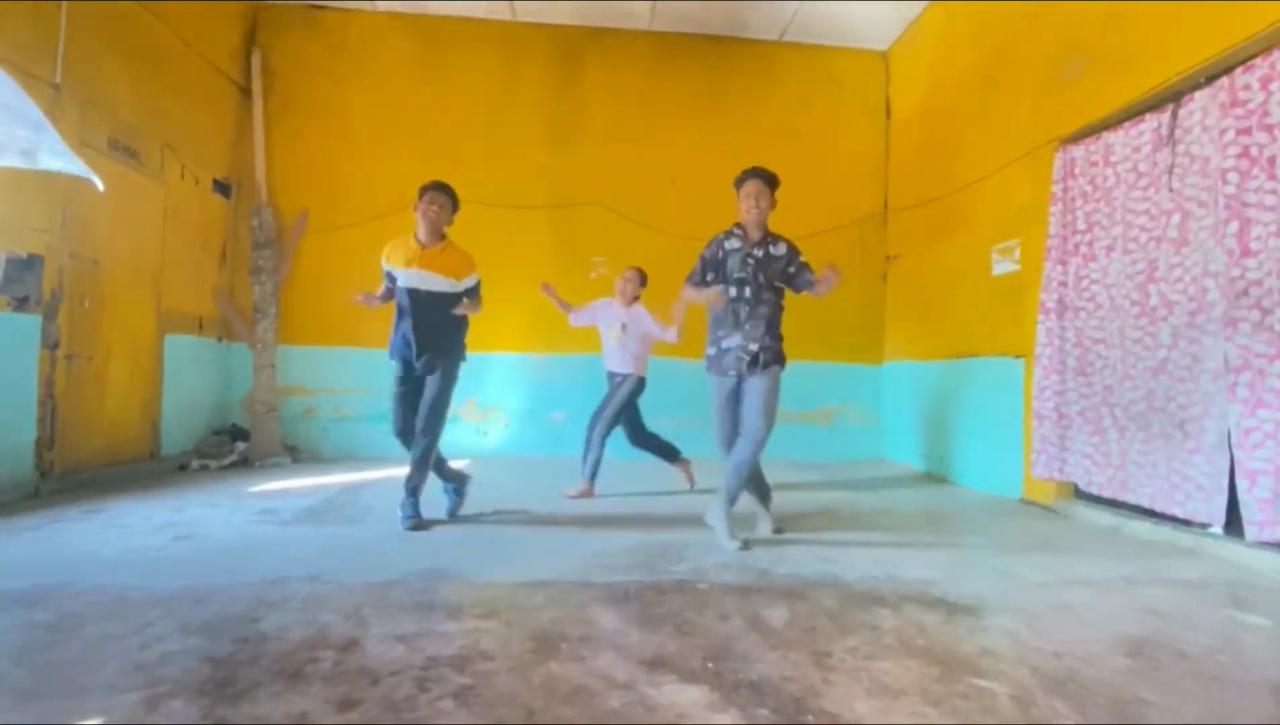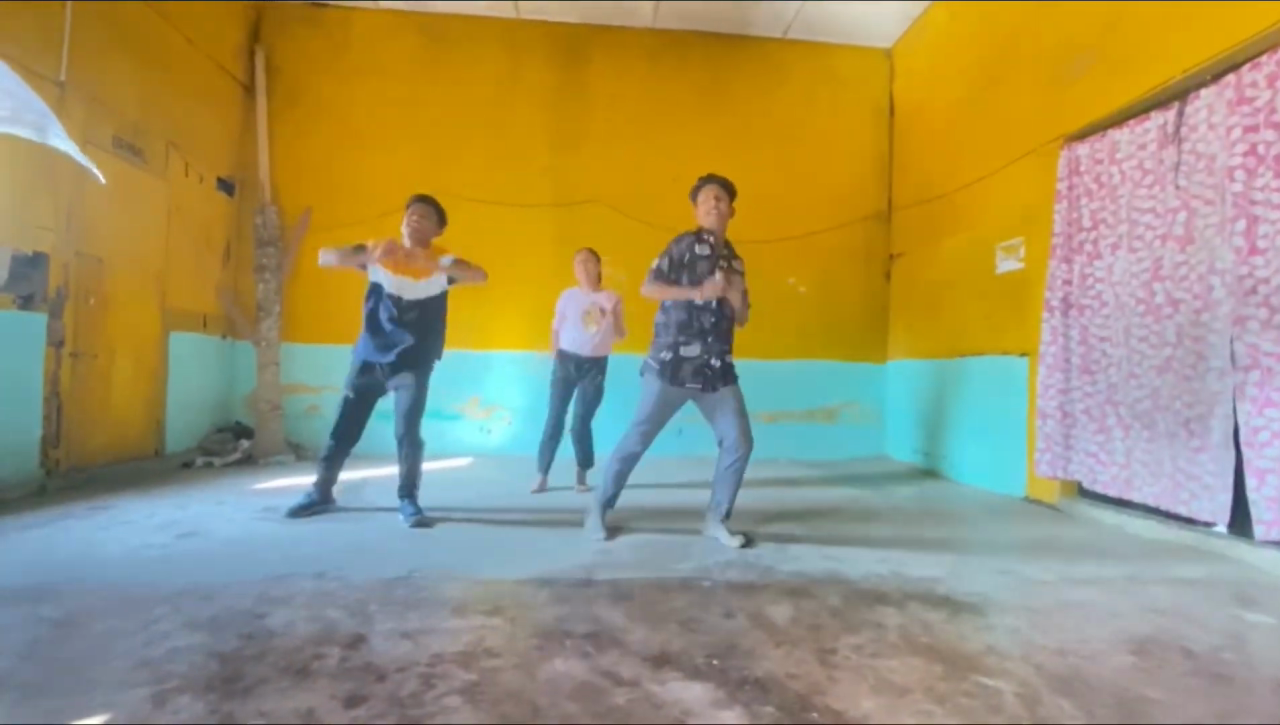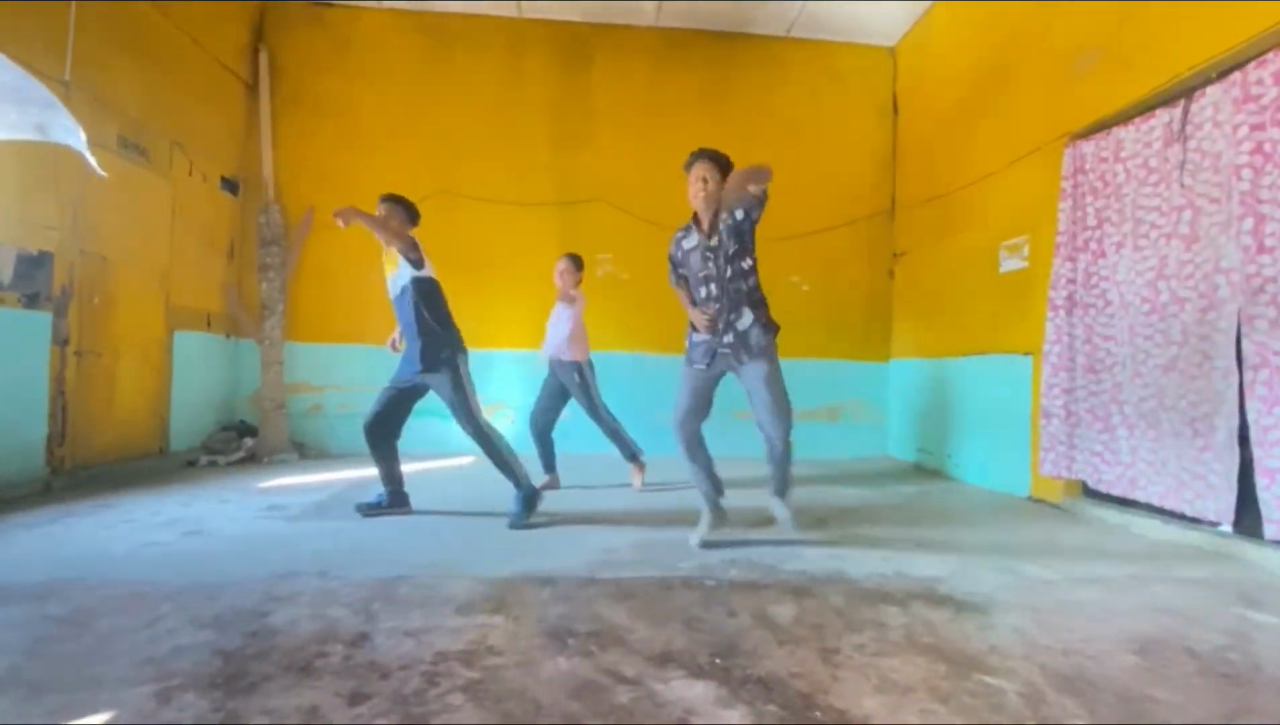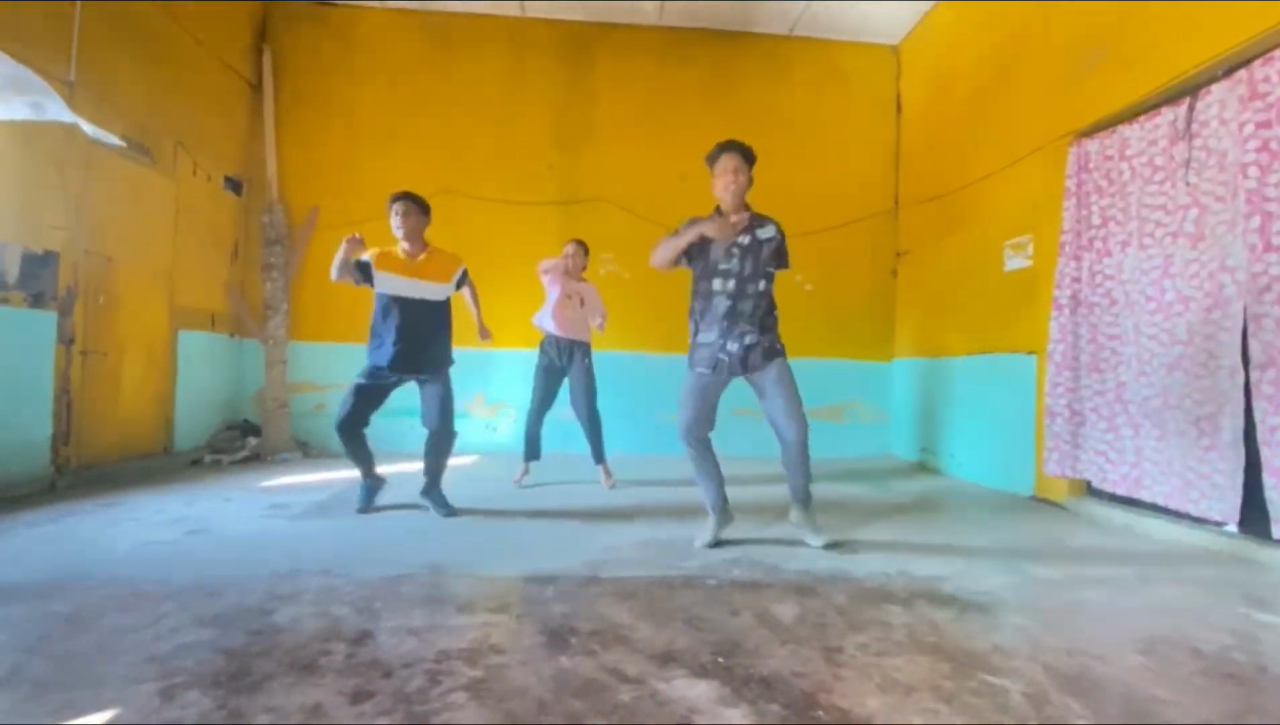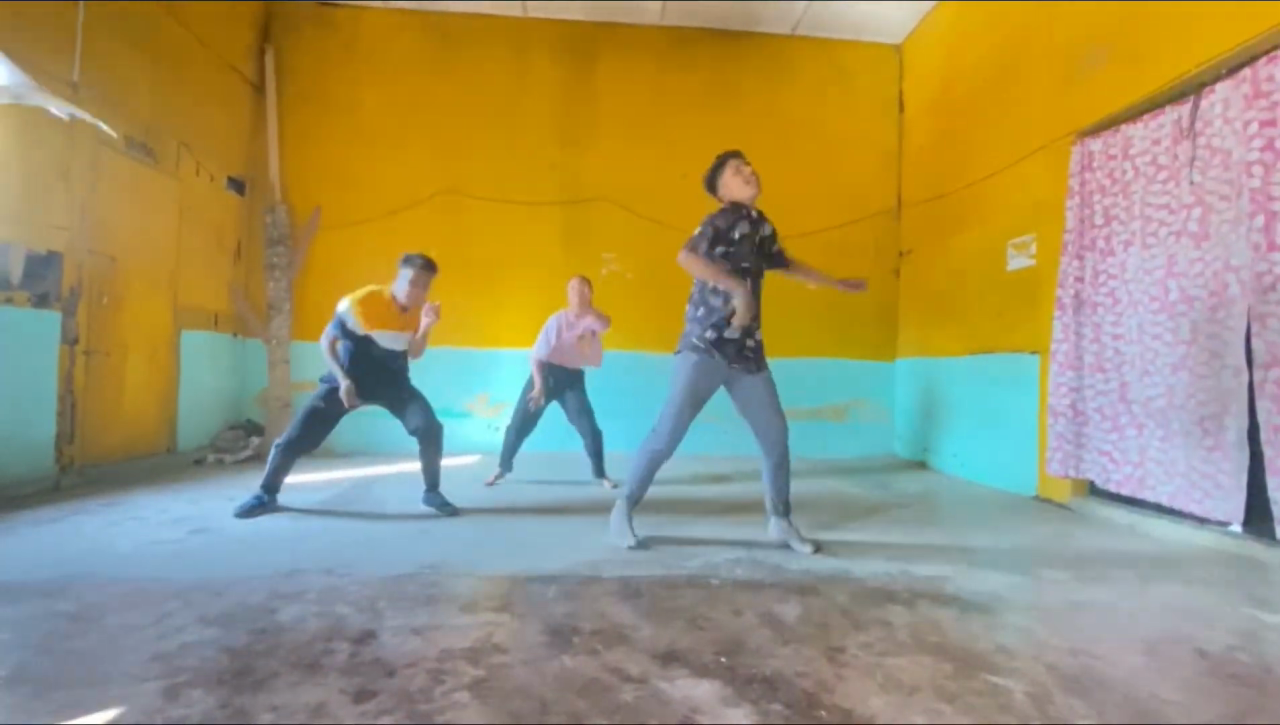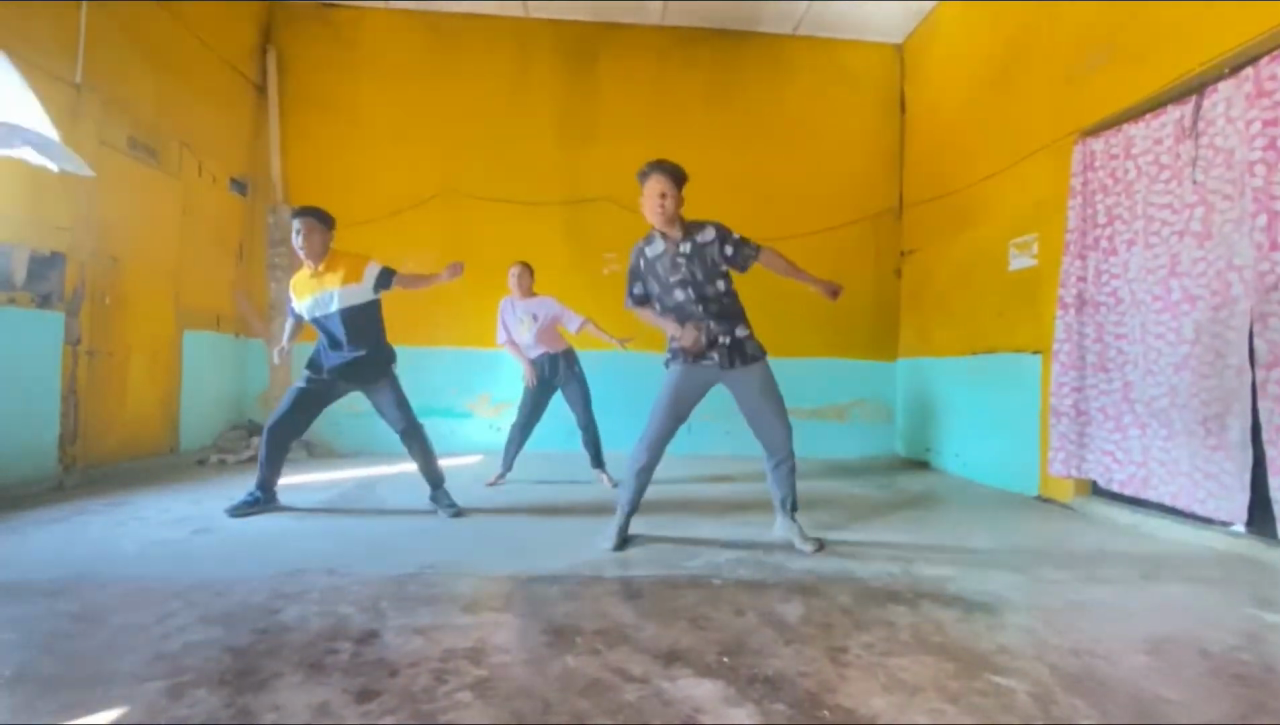
dt=0.4s
person 1, frame 1
left shoulder: (783, 250)
right shoulder: (720, 246)
left elbow: (811, 288)
right elbow: (688, 290)
left wrist: (829, 282)
right wrist: (706, 294)
left hip: (764, 355)
right hip: (725, 353)
left knee: (755, 433)
right knee: (727, 436)
left ankle: (721, 510)
right ankle: (761, 500)
person 1, frame 2
left shoulder: (733, 262)
right shoulder: (685, 247)
left elbow: (741, 320)
right elbow: (648, 289)
left wrist: (736, 299)
right wrist: (697, 291)
left hip: (716, 368)
right hip: (673, 363)
left knee: (739, 443)
right knee: (636, 439)
left ankle: (716, 520)
right ankle: (599, 510)
person 1, frame 3
left shoulder: (736, 218)
right shoulder: (681, 241)
left elbow: (761, 176)
left wrist: (742, 184)
right wrist: (691, 310)
left hip: (750, 338)
right hip: (704, 344)
left knee: (776, 425)
right knee: (685, 423)
left ankle: (780, 497)
right ankle: (712, 507)
person 1, frame 4
left shoulder: (769, 231)
right shoulder: (700, 230)
right elbow: (658, 261)
left wrist: (761, 324)
right wrist: (697, 229)
left hip: (761, 347)
right hip: (711, 348)
left knee: (793, 427)
right knee: (692, 430)
left ankle: (801, 509)
right ankle: (718, 511)
person 1, frame 5
left shoulder: (760, 228)
right shoulder: (721, 221)
left elbow: (785, 263)
right elbow: (686, 257)
left wrist: (838, 282)
right wrist: (736, 289)
left hip: (744, 350)
right hip: (703, 346)
left knee: (774, 436)
right knee: (669, 431)
left ankle: (780, 521)
right ankle: (625, 507)
person 1, frame 6
left shoulder: (711, 234)
right shoulder: (644, 253)
left elbow: (761, 256)
right elbow: (638, 305)
left wrist: (813, 282)
right wrist: (676, 329)
left hip: (740, 350)
right hip: (689, 358)
left knee: (779, 437)
right knee: (653, 438)
left ankle: (787, 520)
right ankle: (622, 518)
person 2, frame 1
left shoulder: (461, 260)
right shoulder: (394, 250)
left elbow: (475, 302)
left wrist: (468, 307)
right wrist: (374, 299)
left hip: (444, 356)
right hip: (406, 353)
left knee: (427, 426)
right knee: (403, 427)
left ankle: (411, 500)
right ankle: (453, 479)
person 2, frame 2
left shoulder: (440, 261)
right shoulder: (379, 252)
left elbow: (479, 275)
right elbow: (325, 259)
left wrist: (430, 262)
right wrist: (366, 256)
left hip: (413, 361)
right hip: (370, 355)
left knee: (407, 431)
right knee: (345, 426)
left ankle: (408, 500)
right ankle: (321, 492)
person 2, frame 3
left shoulder: (408, 253)
right shoulder: (394, 260)
left elbow: (397, 239)
left wrist: (358, 216)
left hip: (441, 357)
right hip: (414, 361)
left knee: (474, 425)
right knee: (376, 426)
left ankle: (525, 491)
right ankle: (395, 495)
person 2, frame 4
left shoulder: (449, 263)
right shoulder: (378, 260)
left elbow: (467, 286)
right elbow: (337, 275)
left wrist: (479, 321)
right wrist: (346, 250)
left hip: (431, 361)
right hip: (385, 359)
left knee: (441, 426)
right knee: (346, 422)
left ankle: (432, 487)
right ankle: (370, 480)
person 2, frame 5
left shoulder: (419, 313)
right shoulder: (361, 302)
left elbow: (415, 354)
right elbow: (327, 342)
left wrist: (426, 326)
right wrist: (344, 380)
left hip: (391, 382)
right hip: (348, 383)
left knee: (430, 427)
right knee: (293, 439)
left ankle: (432, 492)
right ankle: (266, 494)
person 2, frame 6
left shoulder: (356, 266)
right shoulder: (298, 283)
left elbow: (400, 281)
right elbow: (295, 319)
left wrist: (440, 277)
right wrist: (285, 343)
left hip: (371, 366)
right hip: (327, 368)
left knee: (407, 426)
right knee: (277, 426)
left ankle: (437, 490)
right ankle: (264, 493)
person 3, frame 1
left shoulder: (640, 315)
right shoulder: (604, 306)
left elbow: (670, 335)
right elbow: (573, 315)
left wrist: (677, 318)
right wrist: (552, 295)
left hip: (630, 379)
right hip: (614, 377)
left knee: (597, 426)
right knee: (637, 434)
left ankle: (588, 484)
right ankle: (681, 462)
person 3, frame 2
left shoulder: (609, 299)
right shoulder: (568, 296)
left elbow: (620, 336)
right elbow: (557, 327)
left wrist: (615, 316)
right wrist: (551, 351)
left hip: (595, 364)
right hip: (567, 360)
left knee: (581, 421)
right knee: (555, 418)
left ankle: (583, 473)
right ankle: (542, 476)
person 3, frame 3
left shoulder: (574, 298)
right shoulder: (563, 302)
left elbow: (570, 300)
left wrist: (562, 295)
left hip: (573, 366)
right hip: (556, 367)
left knee: (600, 416)
right knee: (538, 421)
left ankle: (636, 462)
right ankle: (552, 475)
person 3, frame 4
left shoulder: (590, 290)
right shoulder: (553, 277)
left elbow: (600, 321)
right elbow: (543, 267)
left wrist: (600, 322)
left hip: (579, 350)
right hip: (552, 347)
left knee: (586, 409)
right knee: (537, 408)
left ankle: (601, 465)
right ankle: (528, 463)
person 3, frame 5
left shoulder: (594, 317)
right shoulder: (556, 320)
left elbow: (606, 323)
right elbow: (537, 355)
left wrist: (589, 308)
right wrist: (538, 385)
left hip: (573, 379)
right hip: (547, 374)
left knee: (589, 429)
right knee: (518, 426)
left ankle: (600, 474)
right ankle: (502, 469)
person 3, frame 6
left shoulder: (547, 303)
right shoulder: (505, 305)
left elbow: (580, 322)
right elbow: (506, 340)
left wrist: (611, 339)
right wrist: (525, 363)
left hip: (563, 362)
right hip: (537, 369)
left knee: (585, 418)
right knee: (522, 422)
left ankle: (599, 468)
right ankle: (504, 470)
